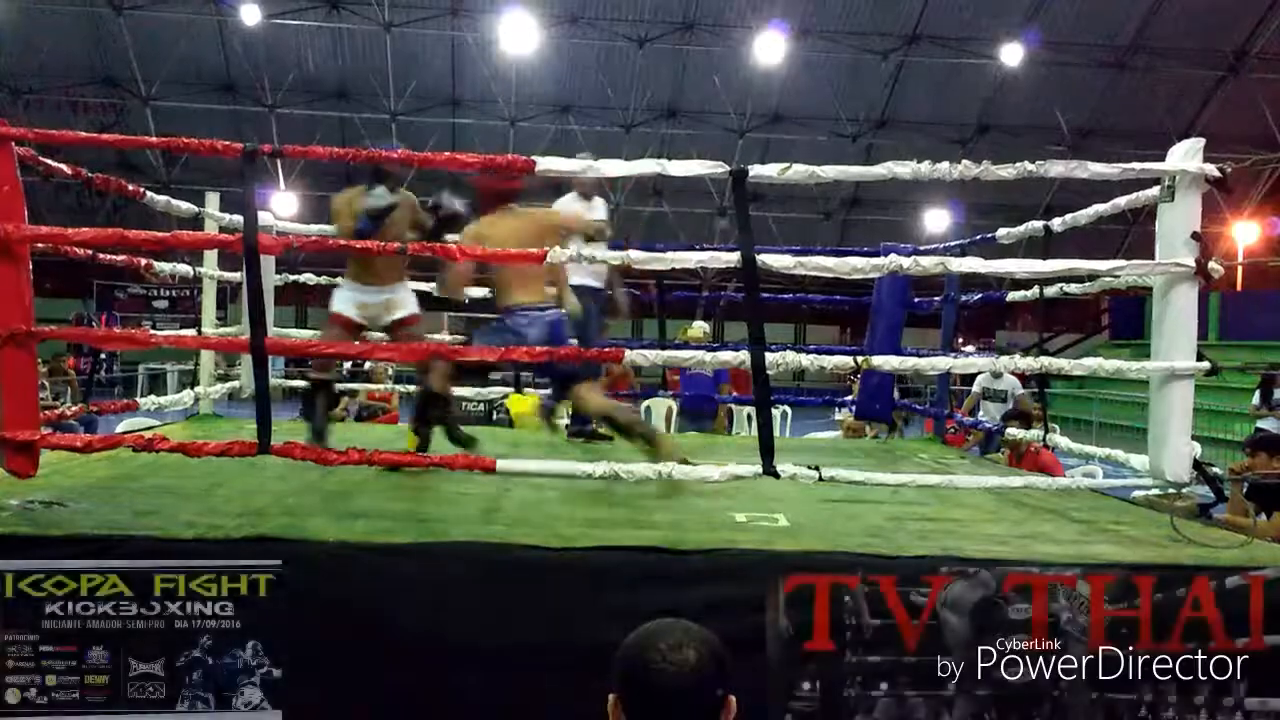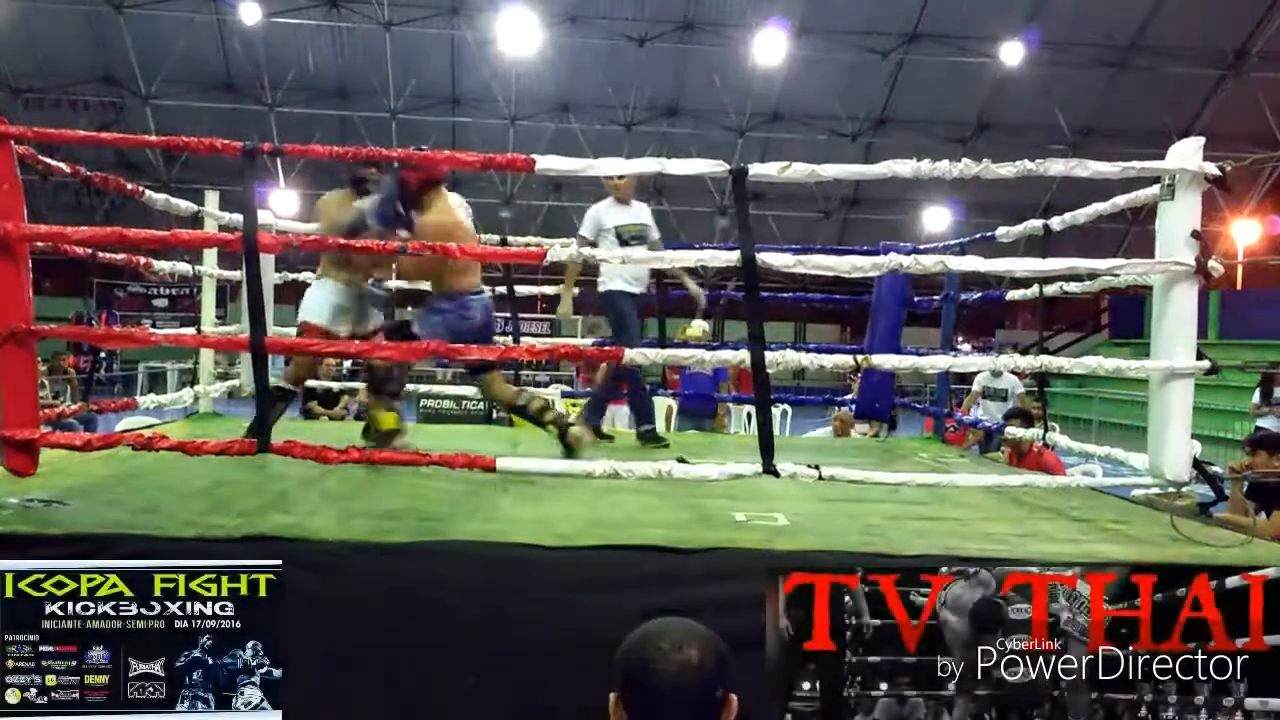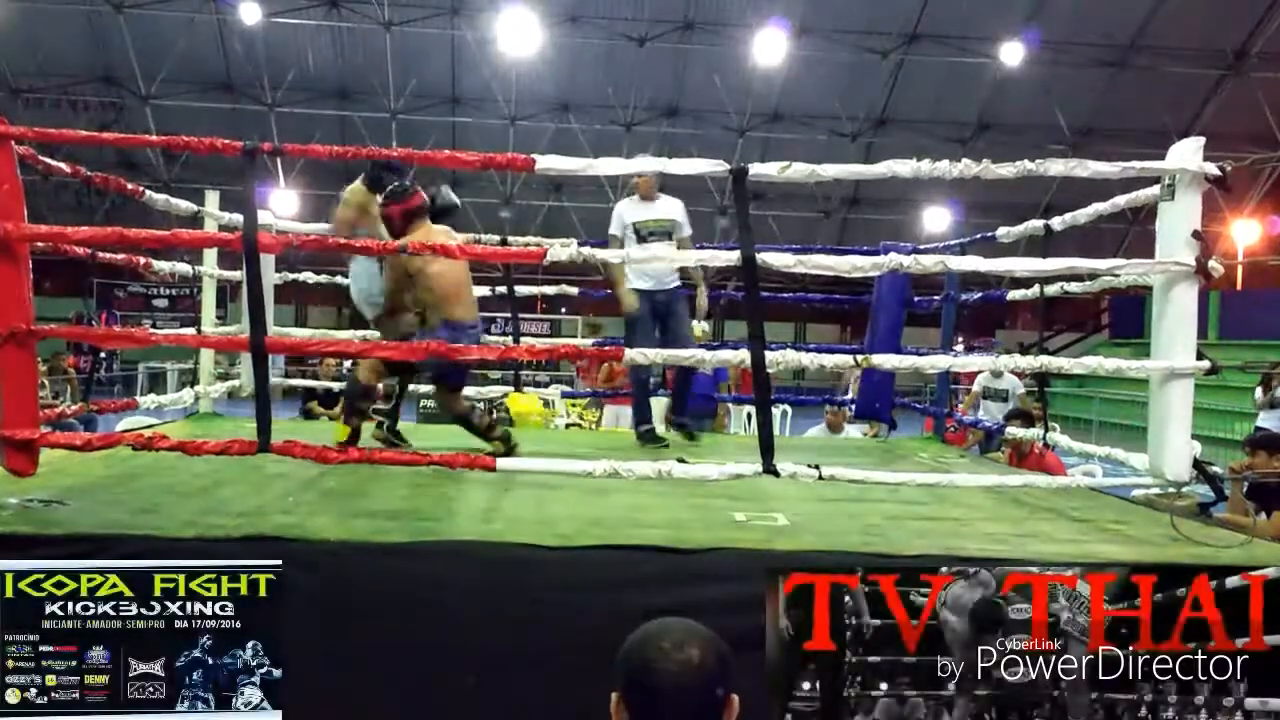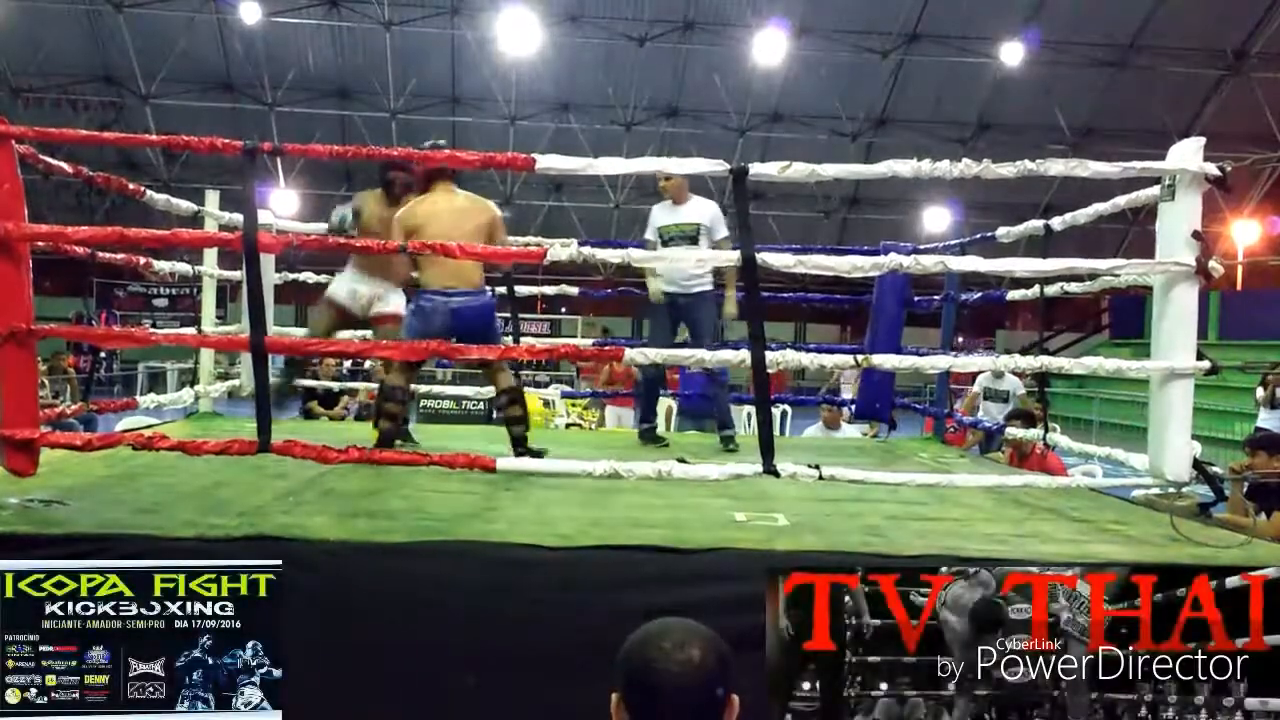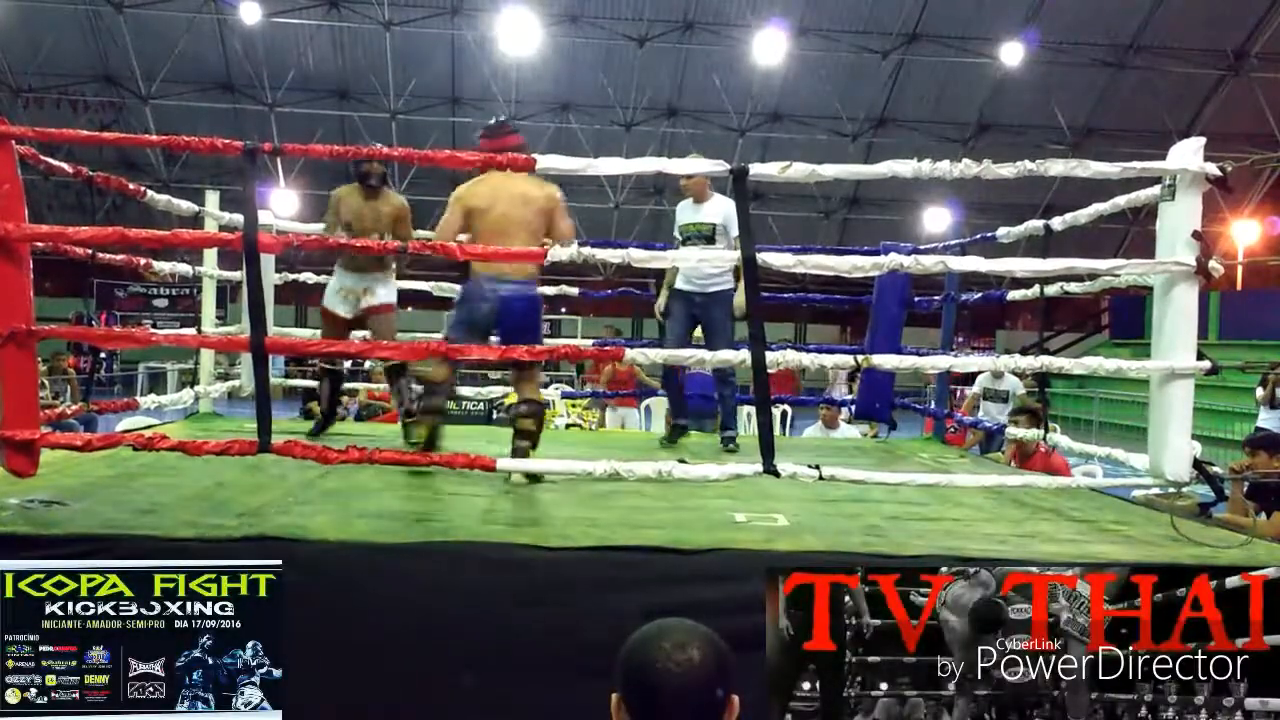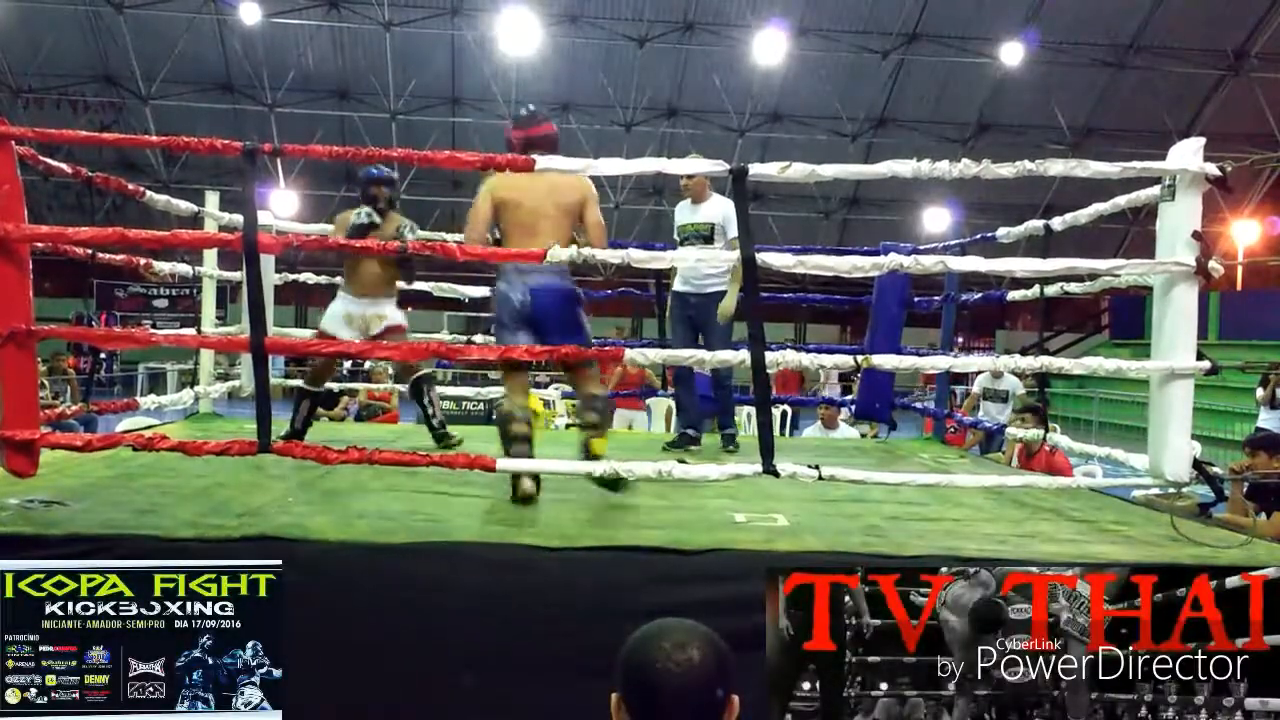
dt=0.3s
person 1, frame 1
left shoulder: (475, 233)
right shoulder: (537, 219)
left elbow: (453, 289)
right elbow: (594, 229)
left hip: (516, 324)
right hip: (550, 321)
right knee: (590, 400)
right ankle: (658, 446)
person 1, frame 2
left shoulder: (434, 222)
right shoulder: (452, 201)
left elbow: (411, 271)
right wrist: (411, 223)
left hip: (456, 308)
right hip: (476, 306)
right knee: (497, 386)
left ankle: (386, 431)
right ankle: (565, 428)
person 1, frame 3
left shoulder: (404, 250)
right shoulder: (447, 233)
left elbow: (392, 304)
left hip: (446, 334)
right hip: (469, 332)
left knee: (369, 369)
right knee: (449, 399)
left ankle: (346, 444)
right ankle: (500, 440)
person 1, frame 4
left shoulder: (409, 213)
right shoulder: (487, 208)
left hip: (432, 304)
right hip: (477, 303)
left knee: (400, 369)
right knee: (500, 373)
left ankle: (384, 445)
right ankle: (521, 448)
person 1, frame 5
left shoulder: (468, 192)
right shoulder: (548, 193)
left elbow: (441, 245)
right elbow: (565, 247)
left hip: (480, 291)
right hip: (523, 295)
left knee: (442, 362)
right knee: (527, 380)
left ankle: (424, 442)
right ankle: (521, 461)
person 1, frame 6
left shoulder: (496, 184)
right shoulder: (579, 184)
left elbow: (472, 241)
right elbow: (598, 243)
left hip: (513, 286)
right hip: (556, 287)
left knee: (516, 384)
right knee: (588, 376)
left ankle: (524, 473)
right ankle: (596, 456)
person 2, frame 1
left shoulder: (406, 201)
right shoulder: (345, 201)
left elbow: (432, 237)
left wrist: (446, 216)
right wrist: (370, 217)
left hip: (395, 292)
right hip: (355, 290)
left knee: (426, 361)
right knee: (323, 361)
left ankle: (445, 423)
right ankle: (318, 430)
person 2, frame 2
left shoulder: (375, 205)
right shoulder: (330, 202)
right elbow: (336, 234)
left hip: (362, 296)
right hip: (330, 292)
right knee: (301, 370)
right ankle: (255, 433)
person 2, frame 3
left shoulder: (379, 197)
right shoulder: (357, 194)
right elbow: (339, 233)
left wrist: (440, 207)
left hip: (383, 271)
right hip: (369, 269)
left knee: (406, 357)
left ankle: (386, 424)
person 2, frame 4
right shoulder: (364, 201)
right elbow: (335, 237)
right wrist: (338, 226)
left hip: (388, 291)
right hip: (354, 280)
right knee: (314, 337)
left ankle: (399, 425)
right ankle: (285, 386)
person 2, frame 5
left shoulder: (398, 204)
right shoulder: (340, 197)
right elbow: (326, 235)
left hip: (380, 283)
right hip: (344, 279)
left ankle: (408, 414)
right ankle: (326, 414)
person 2, frame 6
left shoulder: (401, 224)
right shoulder: (345, 220)
left elbow: (407, 270)
right wrist: (356, 233)
left hip: (385, 308)
right hip: (348, 305)
left knee: (412, 366)
right knee: (319, 370)
left ankle: (439, 430)
right ankle: (297, 429)
person 3, frame 1
left shoulder: (601, 205)
right shoulder: (565, 206)
left wrist: (618, 289)
left hip: (597, 288)
right hip: (577, 287)
right knee: (592, 352)
left ankle: (581, 424)
person 3, frame 2
left shoulder: (644, 211)
right shoulder: (598, 211)
left elbow: (658, 252)
left wrist: (687, 281)
right wrist: (566, 295)
left hip: (639, 293)
right hip: (615, 293)
left knee: (627, 361)
left ankle: (592, 415)
right ankle: (644, 426)
person 3, frame 3
left shoulder: (675, 206)
right shoulder: (623, 208)
left elbow: (687, 251)
left wrist: (701, 288)
right wrist: (623, 291)
left hip: (672, 291)
right hip: (637, 292)
right knee: (642, 361)
left ankle: (679, 415)
right ankle: (644, 426)
person 3, frame 4
left shoulder: (708, 208)
right shoulder: (657, 212)
left wrist: (731, 294)
right wrist: (651, 280)
left hip: (700, 294)
right hip: (664, 295)
right knee: (653, 362)
left ankle: (726, 431)
right ankle: (646, 426)
person 3, frame 5
left shoulder: (726, 207)
right shoulder: (682, 209)
left wrist: (742, 289)
right wrist: (664, 291)
left hip: (718, 295)
right hip: (683, 294)
left knee: (723, 366)
left ankle: (729, 432)
right ankle: (679, 421)
person 3, frame 6
left shoulder: (724, 207)
right shoulder: (680, 210)
left wrist: (732, 294)
right wrist: (670, 296)
left hip: (715, 295)
right hip: (682, 296)
left knee: (719, 365)
right knee: (681, 367)
left ankle: (727, 431)
right ankle: (689, 431)
